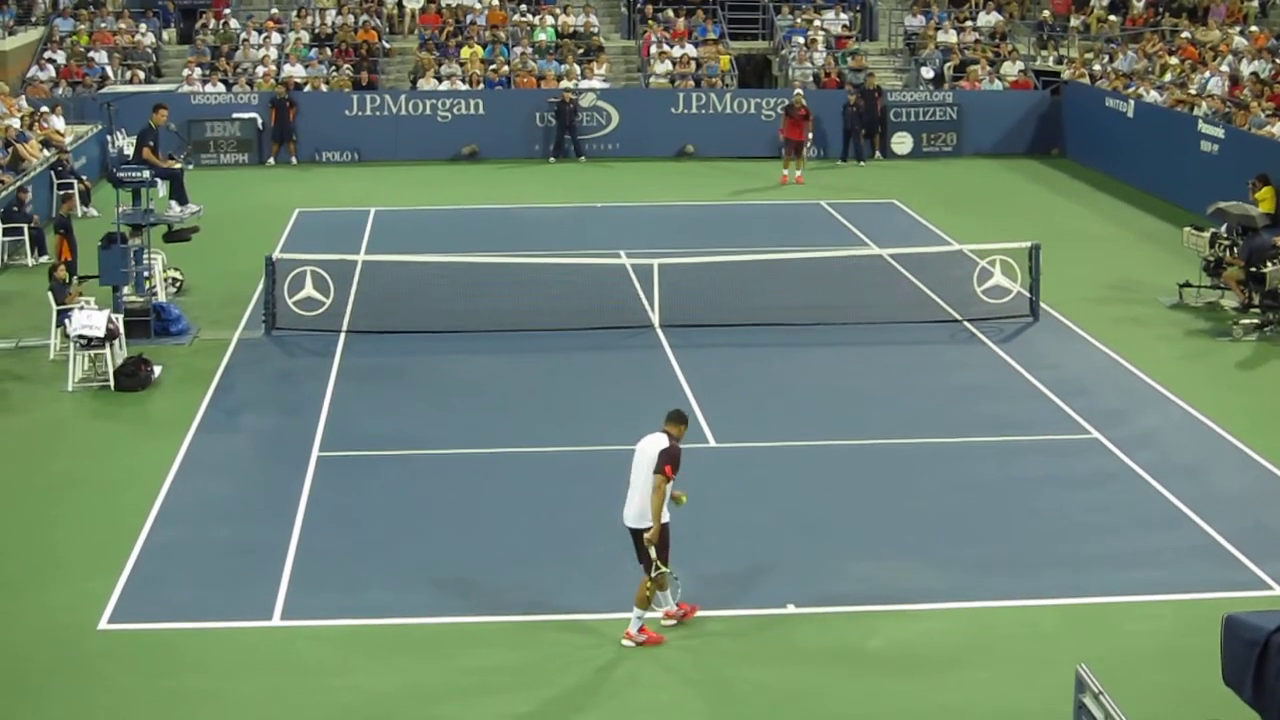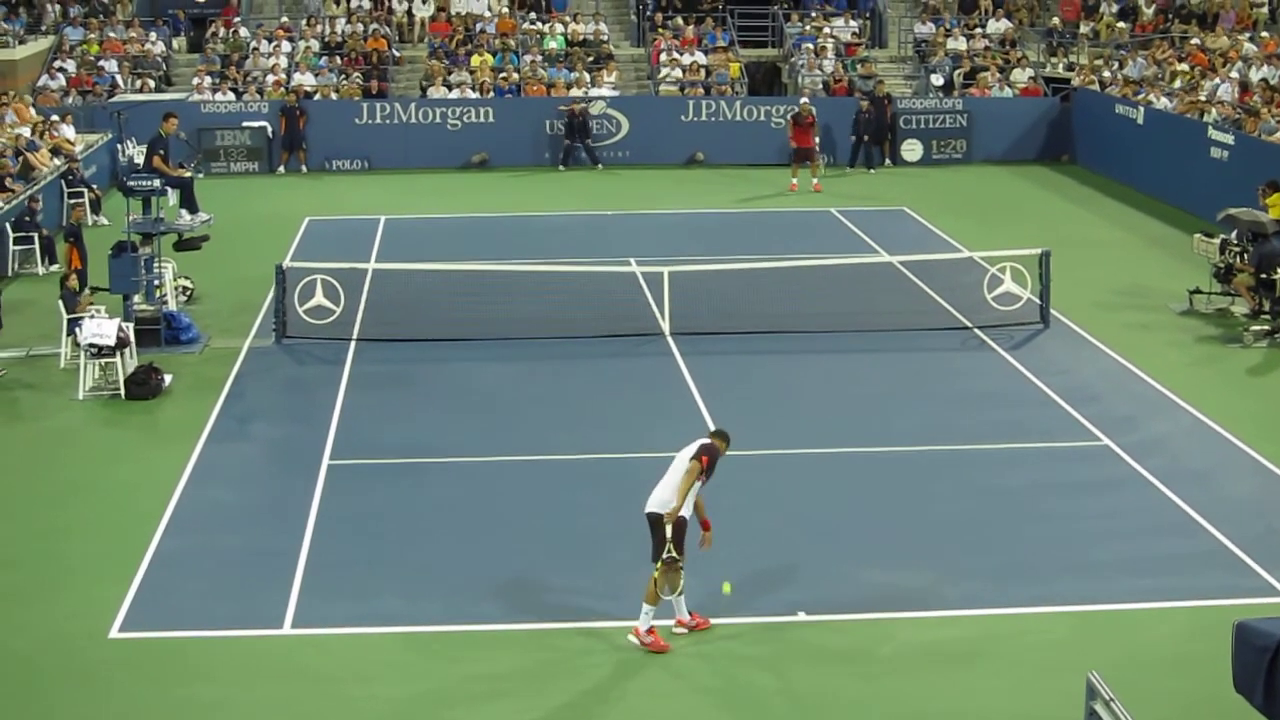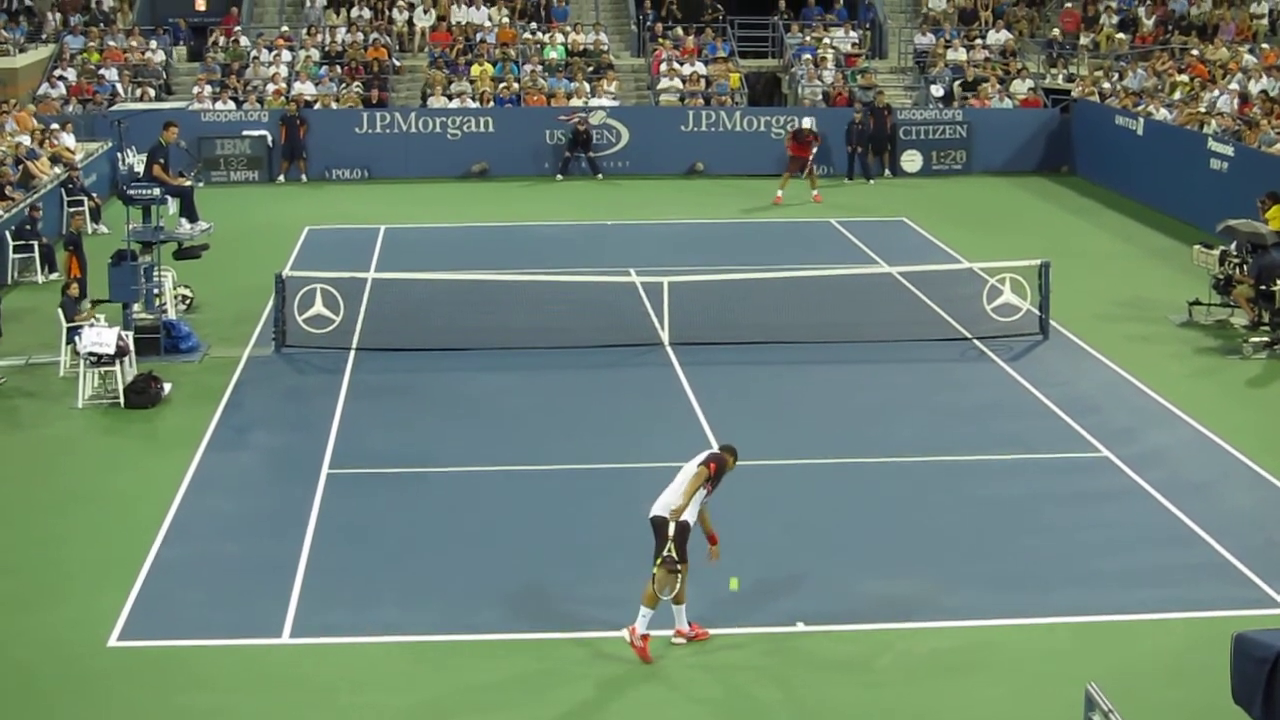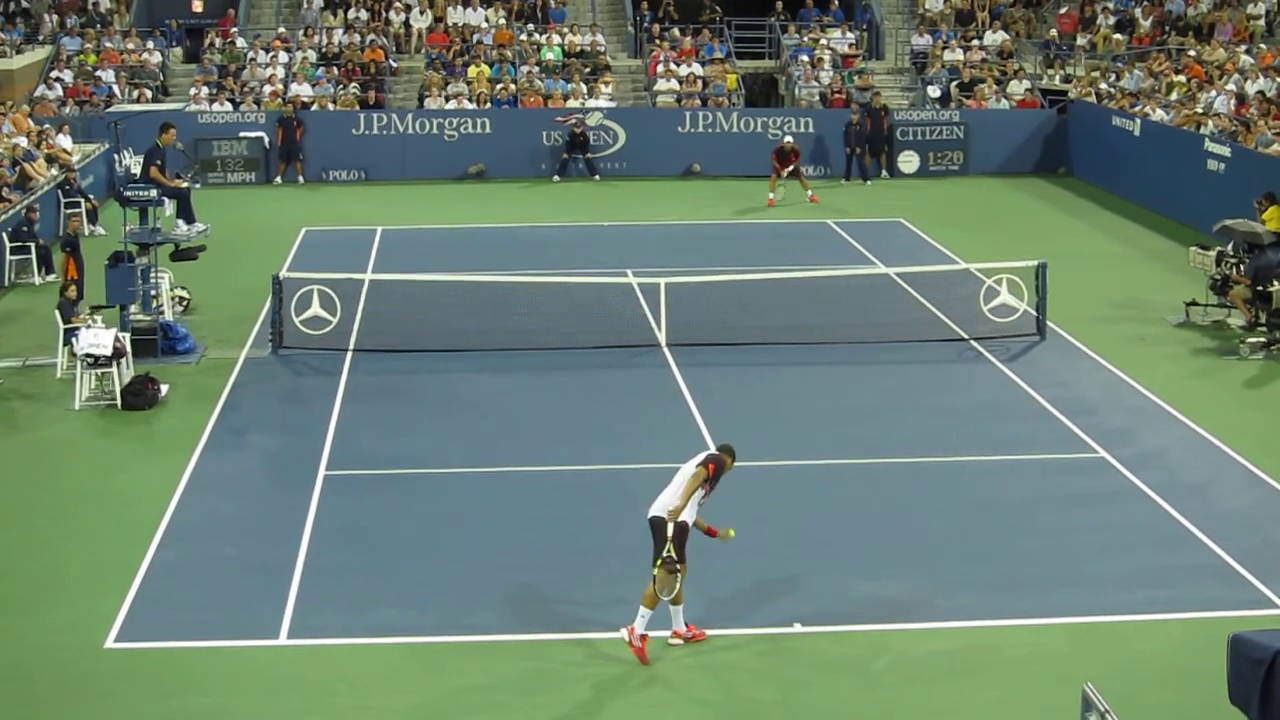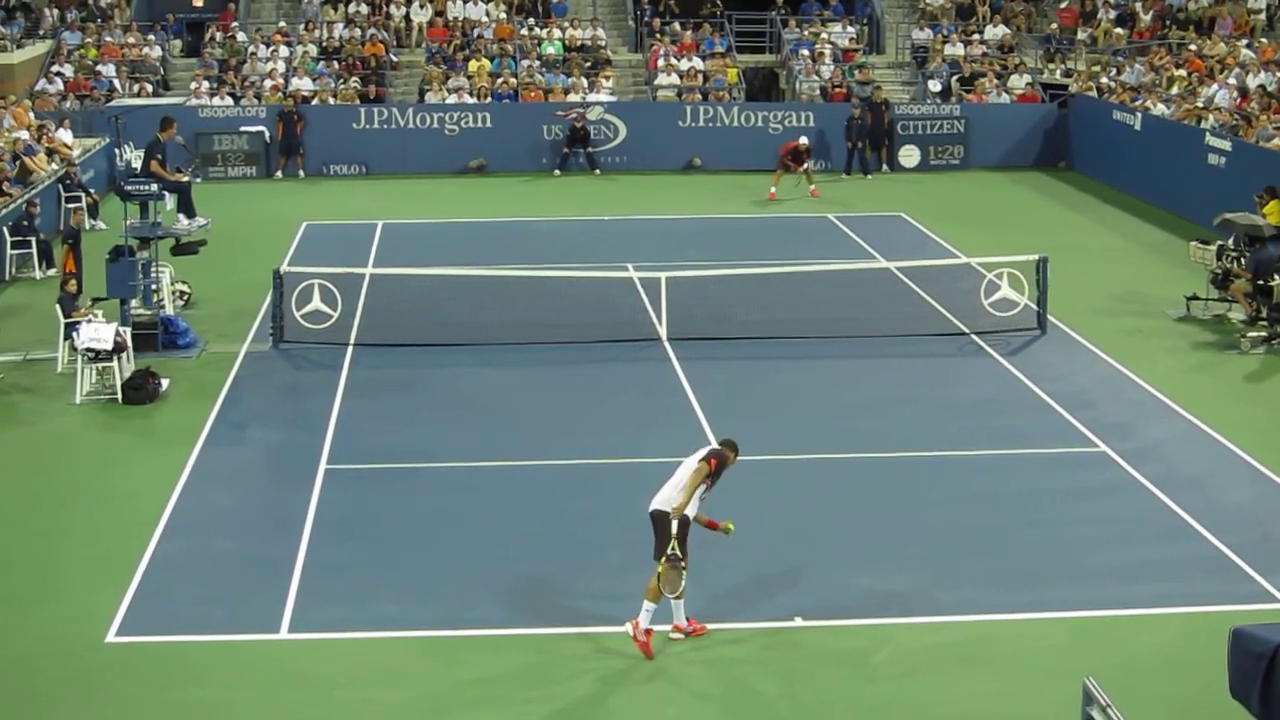
dt=0.5s
person 1, frame 1
left shoulder: (647, 440)
right shoulder: (671, 448)
right elbow: (658, 486)
left wrist: (671, 495)
right wrist: (655, 526)
left hip: (633, 515)
right hip: (648, 520)
left knee: (658, 566)
right knee: (653, 574)
left ankle: (671, 610)
right ankle: (634, 631)
person 1, frame 2
left shoulder: (695, 448)
right shoulder: (710, 448)
left elbow: (695, 493)
right elbow: (691, 473)
left wrist: (706, 528)
right wrist: (678, 506)
left hip: (658, 508)
right hip: (668, 511)
left ankle: (683, 619)
right ankle: (643, 629)
person 1, frame 3
left shoulder: (704, 461)
right shoulder: (717, 459)
left elbow: (700, 509)
right elbow: (699, 476)
left wrist: (713, 543)
right wrist: (683, 505)
left hip: (666, 514)
right hip: (672, 516)
left knee: (679, 570)
left ankle: (682, 629)
right ankle: (638, 631)
person 1, frame 4
left shoulder: (703, 461)
right shoulder: (716, 460)
left elbow: (691, 515)
right elbow: (697, 476)
left wrist: (715, 532)
right wrist: (682, 504)
left hip: (663, 515)
right hip: (670, 517)
left knee: (678, 571)
left ankle: (679, 630)
right ankle: (636, 631)
person 1, frame 5
left shoulder: (704, 456)
right shoulder: (718, 454)
left elbow: (693, 511)
right elbow: (698, 472)
left wrist: (717, 526)
right wrist: (683, 503)
left hip: (662, 508)
right hip: (672, 510)
left ankle: (680, 623)
right ankle: (641, 625)
